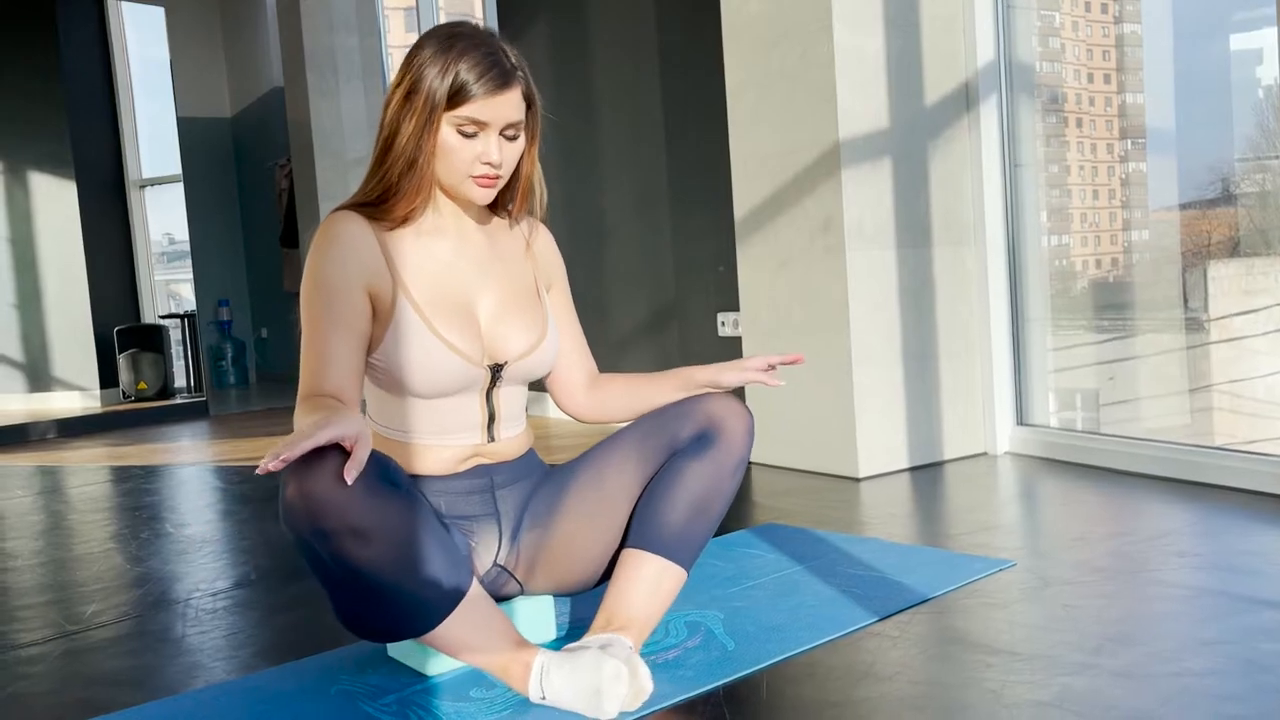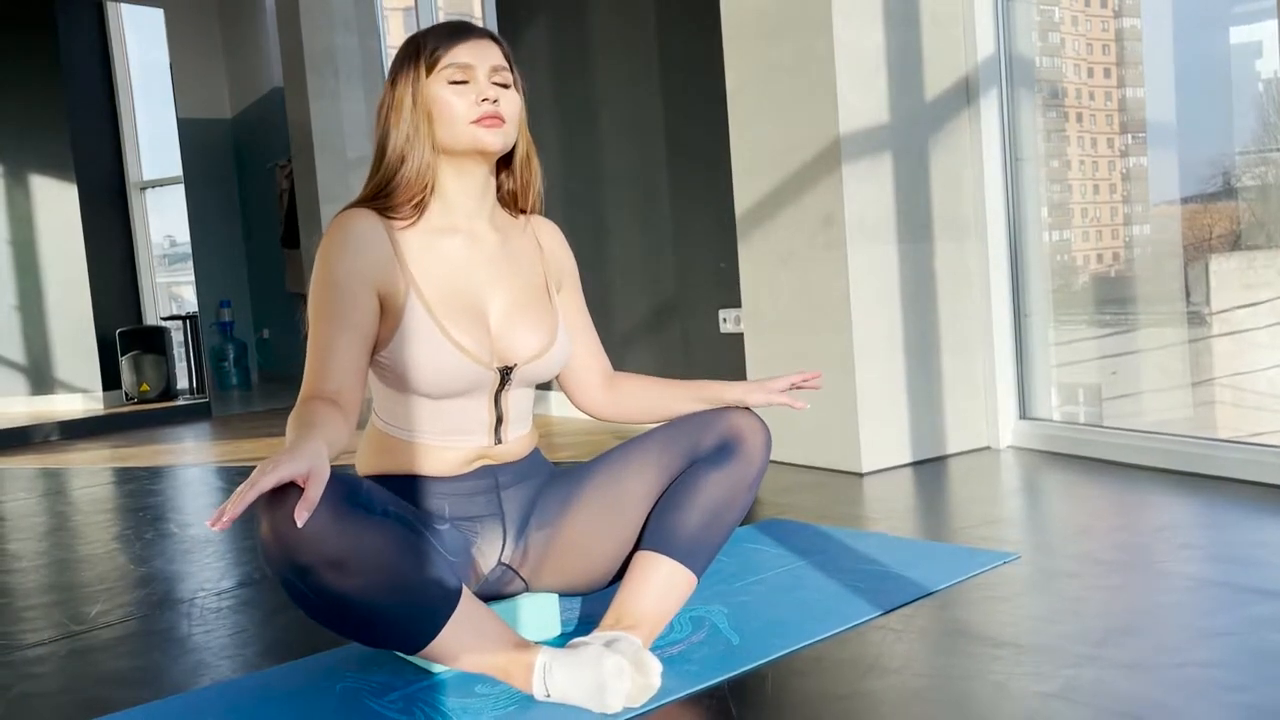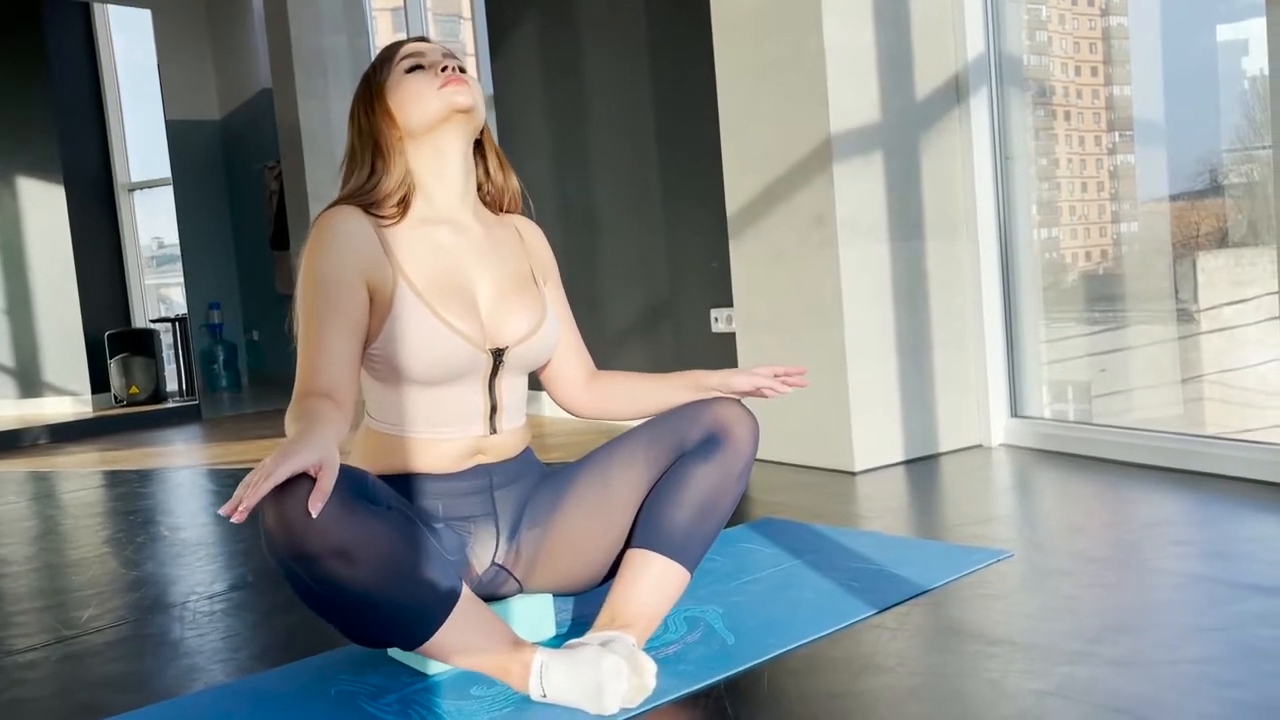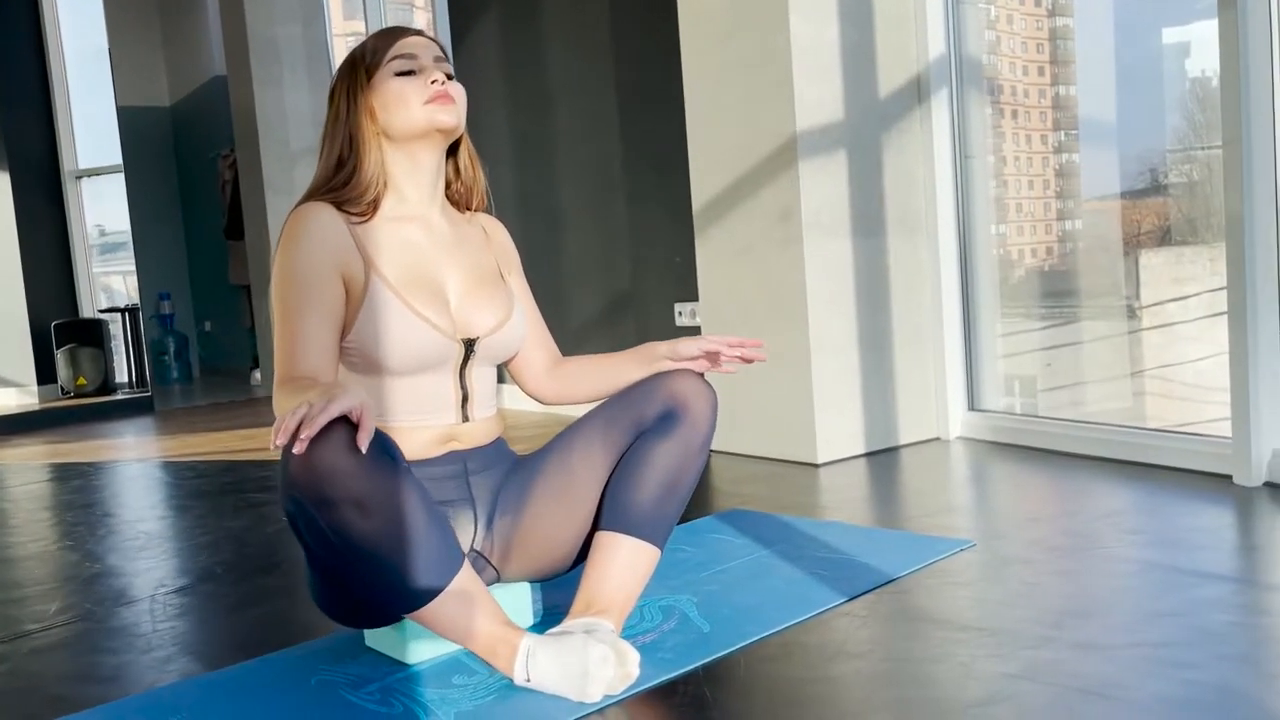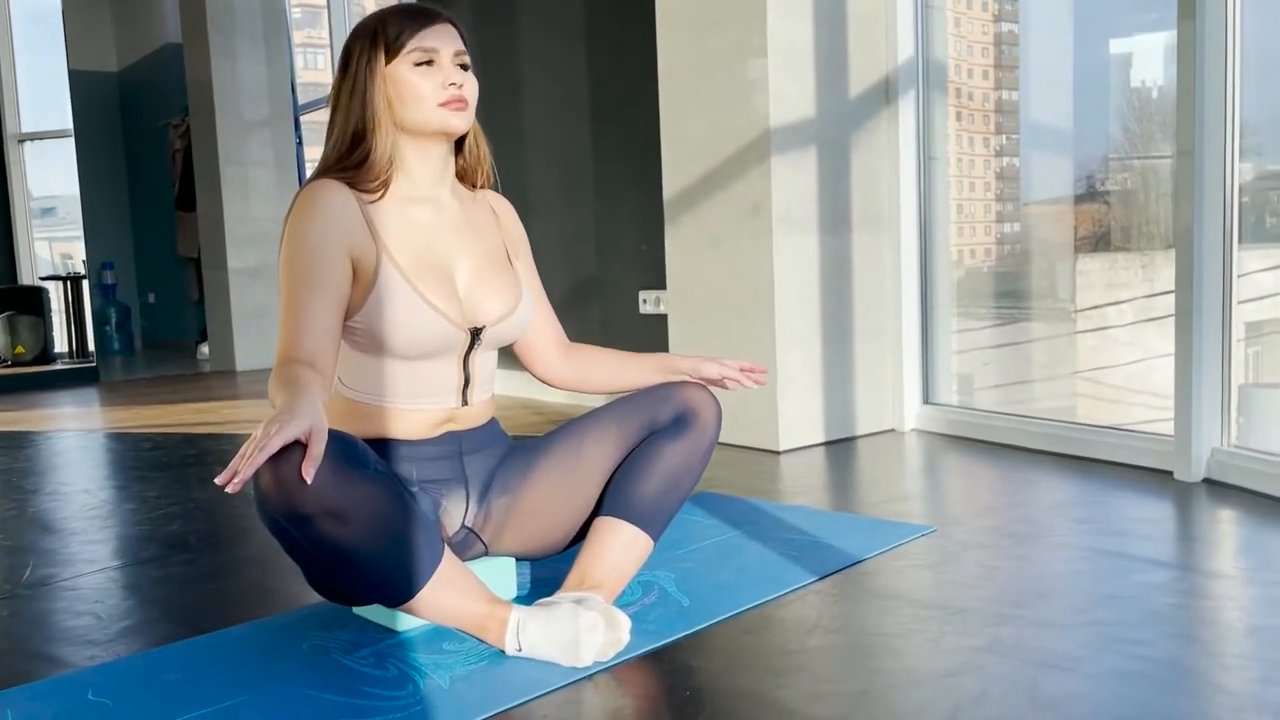
dt=1s
person 1, frame 1
left shoulder: (530, 242)
right shoulder: (355, 241)
left elbow: (583, 391)
right elbow: (324, 397)
left wrist: (708, 374)
right wrist: (337, 423)
left hip: (527, 511)
right hip: (411, 530)
left knee: (718, 421)
right knee: (322, 486)
left ankle: (611, 647)
person 1, frame 2
left shoulder: (541, 241)
right shoulder: (365, 238)
left elbow: (598, 388)
right elbow: (330, 397)
left wrist: (733, 391)
right wrist: (309, 444)
left hip: (530, 508)
right hip: (415, 525)
left knee: (735, 436)
right knee: (300, 521)
left ankle: (617, 645)
person 1, frame 3
left shoulder: (523, 238)
right shoulder: (352, 233)
left elbow: (581, 387)
right elbow: (322, 394)
left wrist: (714, 379)
right wrist: (315, 433)
left hip: (524, 507)
right hip: (409, 529)
left knee: (724, 425)
right knee: (302, 509)
left ankle: (614, 643)
person 1, frame 4
left shoulder: (487, 235)
right shoulder: (324, 228)
left elbow: (548, 375)
right elbow: (297, 384)
left wrist: (665, 352)
right wrist: (332, 396)
left hip: (500, 498)
right hip: (389, 525)
left knee: (681, 396)
right knee: (326, 455)
left ankle: (593, 629)
right ankle: (518, 651)
person 1, frame 5
left shoulder: (494, 213)
right shoulder: (334, 208)
left elbow: (555, 358)
right elbow: (302, 363)
left wrist: (677, 365)
right wrist: (302, 403)
left hip: (491, 475)
right hip: (383, 493)
left knee: (689, 408)
right knee: (295, 479)
left ankle: (581, 604)
right ankle: (504, 625)
